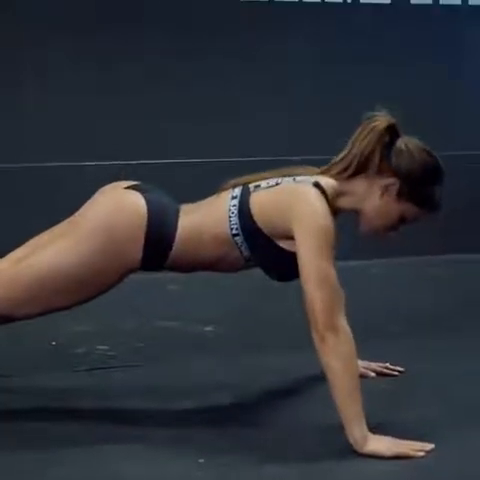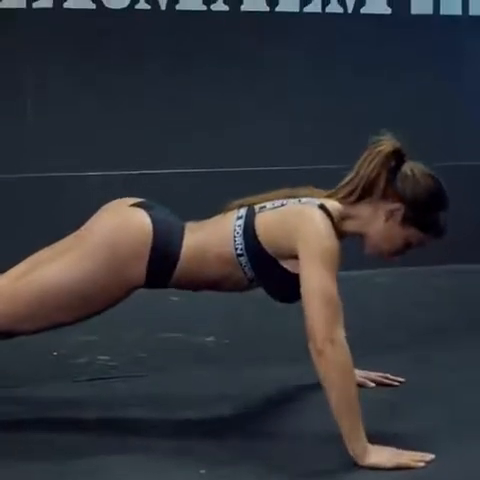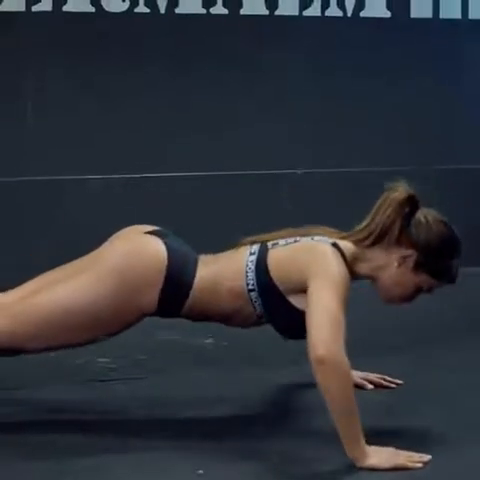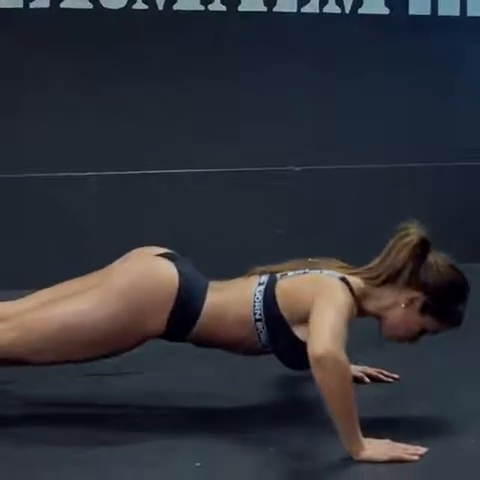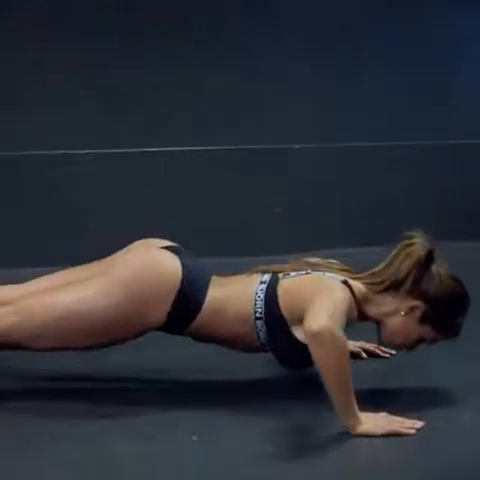
dt=0.4s
person 1, frame 1
left shoulder: (317, 190)
right shoulder: (312, 210)
right elbow: (327, 326)
left wrist: (343, 360)
right wrist: (362, 438)
left hip: (134, 210)
right hip: (127, 229)
person 1, frame 2
left shoulder: (321, 213)
right shoulder: (318, 231)
right elbow: (325, 341)
left wrist: (340, 371)
right wrist: (362, 451)
left hip: (137, 226)
right hip: (132, 246)
person 1, frame 3
left shoulder: (334, 248)
right shoulder: (331, 265)
right elbow: (324, 355)
left wrist: (337, 375)
right wrist: (362, 454)
left hip: (150, 254)
right hip: (145, 274)
person 1, frame 4
left shoulder: (342, 279)
right shoulder: (340, 295)
right elbow: (323, 355)
left wrist: (340, 370)
right wrist: (358, 447)
left hip: (158, 272)
right hip: (153, 298)
person 1, frame 5
left shoulder: (343, 278)
right shoulder: (339, 297)
right elbow: (319, 331)
left wrist: (335, 346)
right wrist: (355, 419)
left hip: (160, 262)
right hip: (155, 290)
